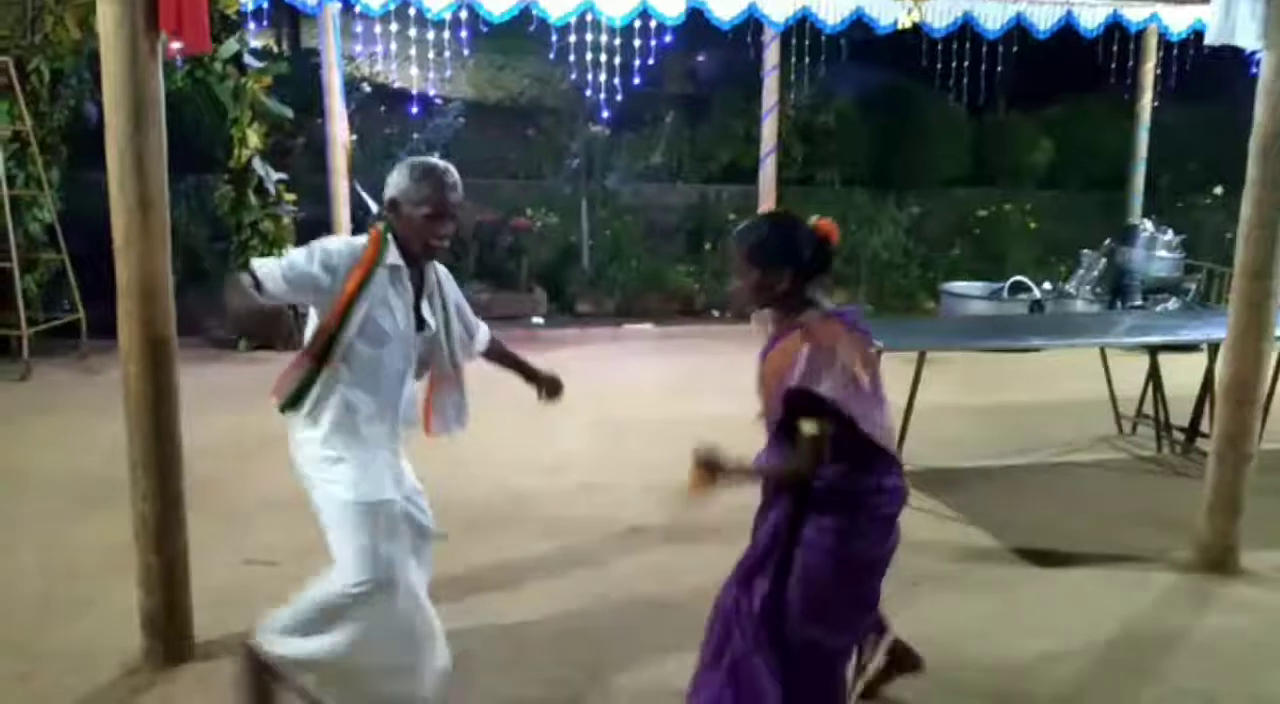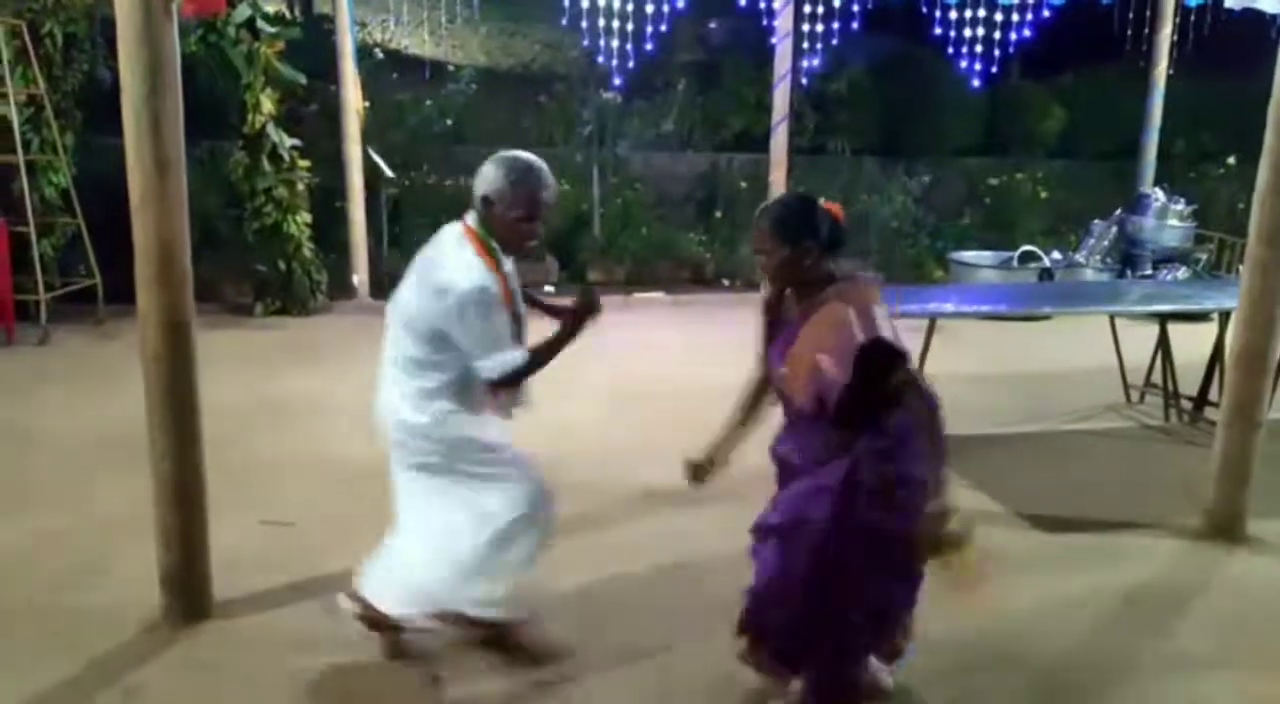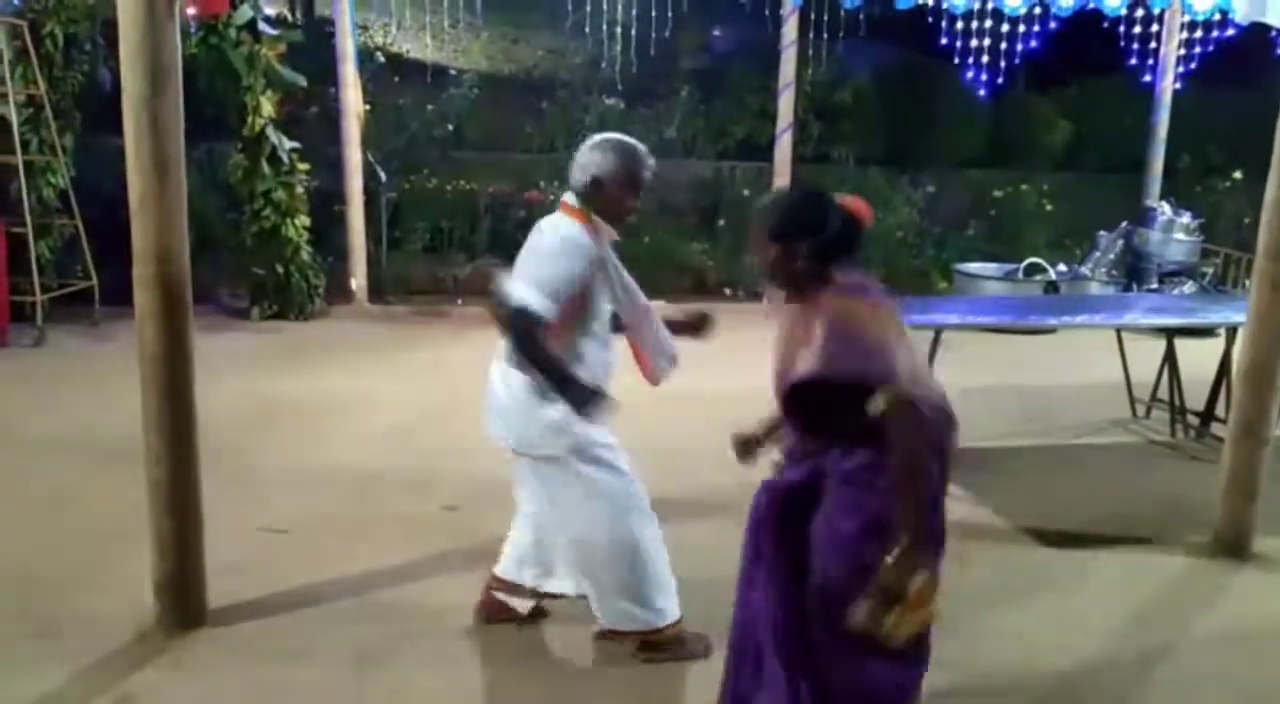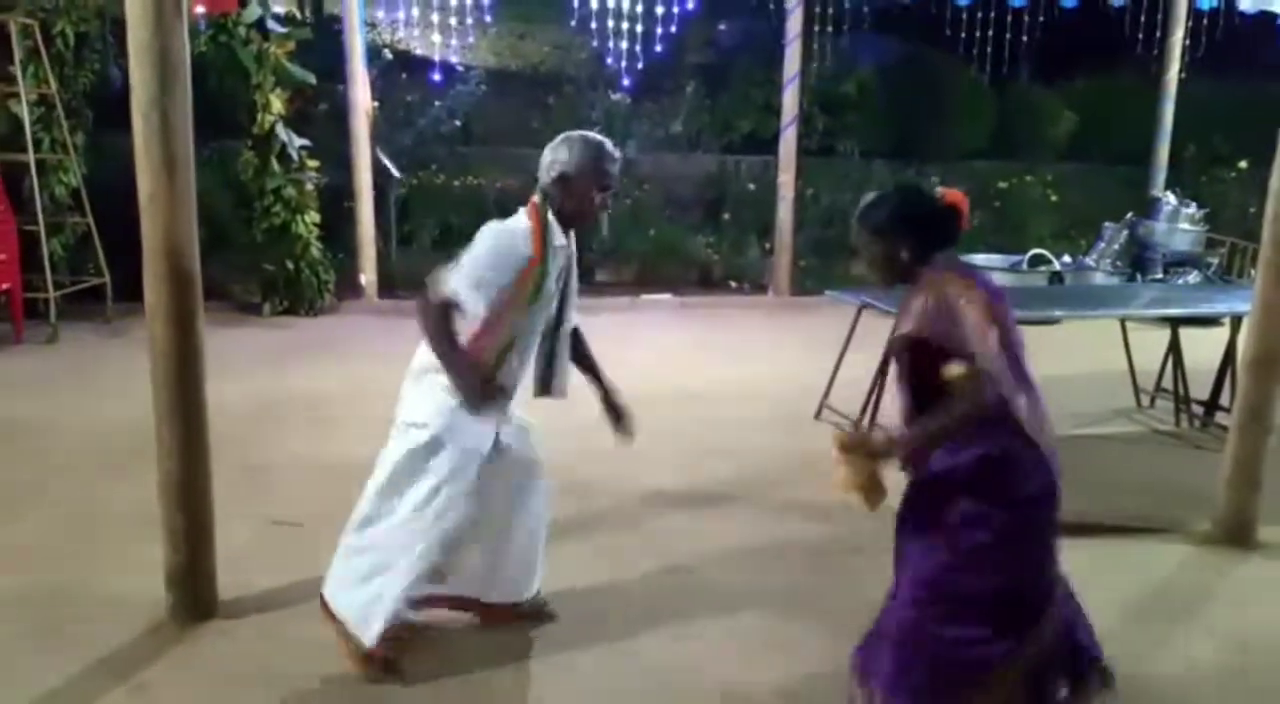
dt=0.7s
person 1, frame 1
left shoulder: (437, 279)
right shoulder: (344, 259)
left elbow: (475, 338)
right elbow: (252, 281)
left wrist: (533, 375)
right wrist: (252, 304)
left hip: (380, 440)
right hip: (335, 441)
left knee: (410, 536)
right knee: (366, 572)
right ankle: (274, 650)
person 1, frame 2
left shoulder: (466, 242)
right shoulder: (470, 282)
right elbow: (507, 373)
left wrist: (547, 307)
right wrist: (572, 327)
left hip: (410, 409)
right hip: (429, 416)
left knee: (442, 520)
right knee: (521, 499)
left ankle: (392, 610)
right ankle: (466, 614)
person 1, frame 3
left shoulder: (565, 229)
right shoulder: (570, 241)
left elbow: (599, 318)
right elbow: (511, 313)
left wrist: (672, 326)
right wrist: (568, 386)
left hip: (529, 398)
right hip: (544, 403)
left knee: (551, 499)
right knee: (612, 504)
left ankle: (507, 594)
right ankle: (651, 627)
person 1, frame 4
left shoulder: (563, 243)
right shoulder: (512, 243)
left elbow: (564, 326)
right elbow: (434, 300)
left wrist: (604, 388)
right wrist: (465, 377)
left hip: (489, 393)
right hip: (450, 394)
left knee: (520, 486)
right knee: (422, 508)
left ankle: (500, 595)
right ankle: (358, 612)
person 2, frame 1
left shoulder: (821, 346)
right shoulder: (790, 324)
left elbow: (809, 460)
left wrist: (729, 469)
left hip: (843, 498)
right hip: (810, 488)
left knee: (806, 618)
right ankle: (882, 654)
person 2, frame 2
left shoulder: (855, 309)
right shoulder: (783, 303)
left elbow: (921, 401)
right elbow: (771, 380)
left wrist: (932, 502)
right wrist: (724, 445)
left hip: (872, 469)
right hip: (811, 460)
left knee: (846, 582)
right knee: (789, 563)
person 2, frame 3
left shoulder: (842, 319)
right shoulder: (823, 301)
left elbow: (916, 422)
left wrist: (909, 549)
right wrist: (768, 432)
left hip: (871, 483)
right hip: (829, 473)
left knee: (855, 620)
right knee: (788, 595)
person 2, frame 4
left shoulder: (939, 297)
right shoulder: (955, 286)
left elbow: (975, 399)
left wrist: (889, 444)
left hip: (985, 481)
right hip: (984, 471)
left knee: (938, 614)
right knee: (1017, 599)
